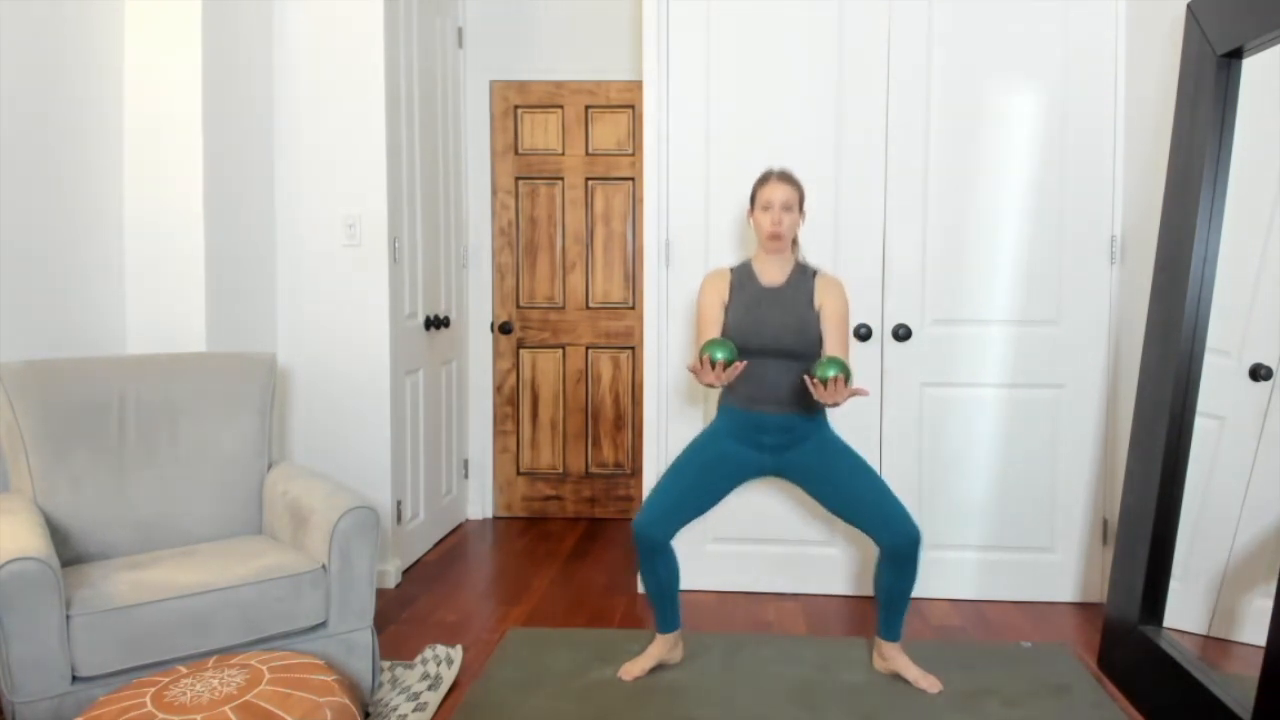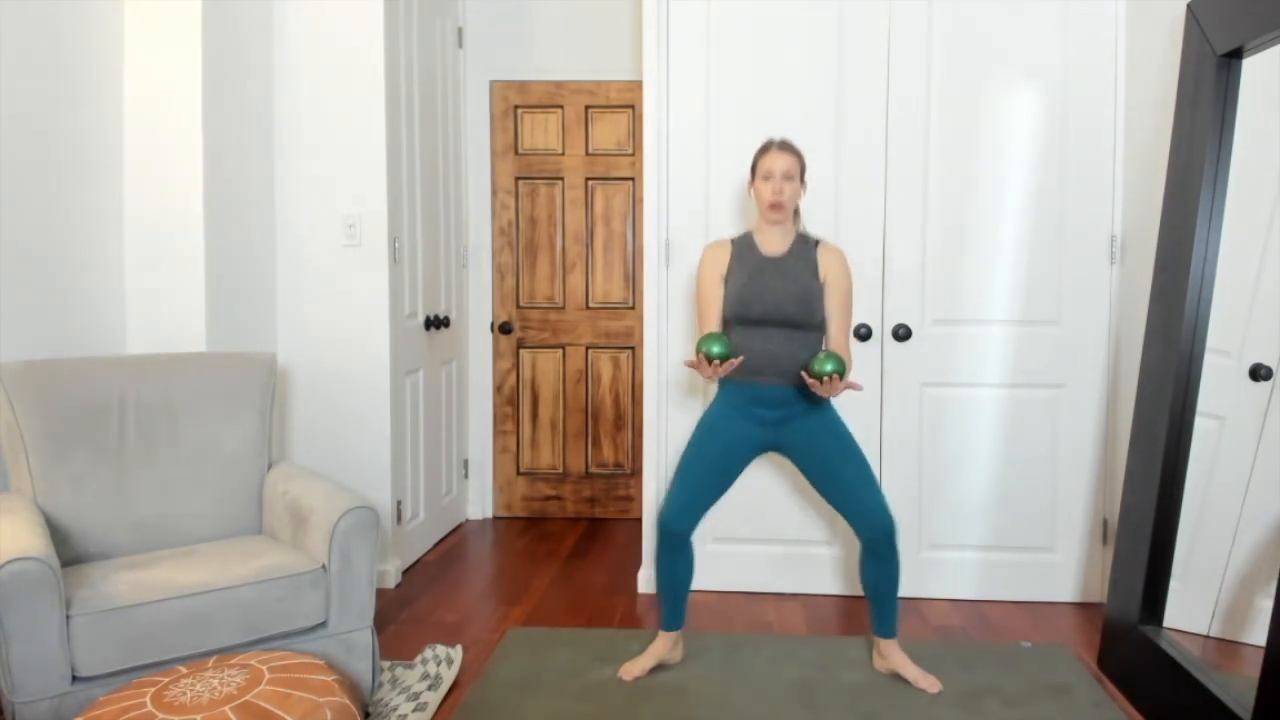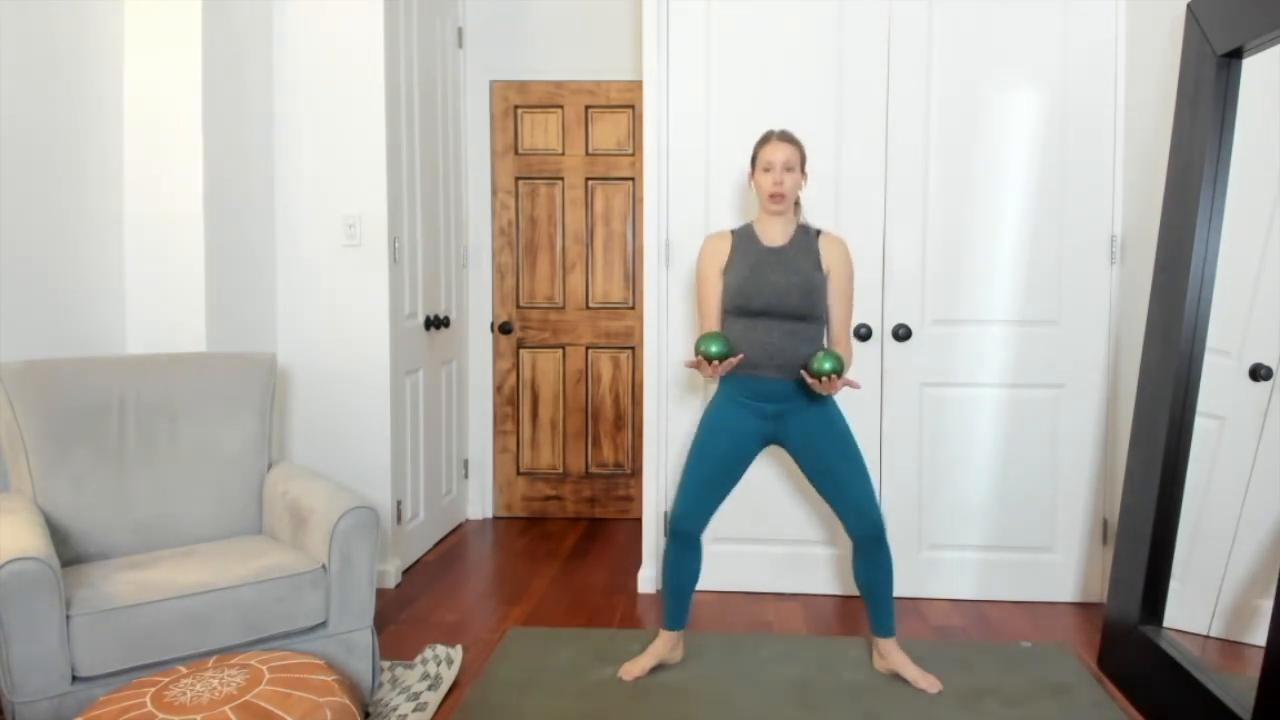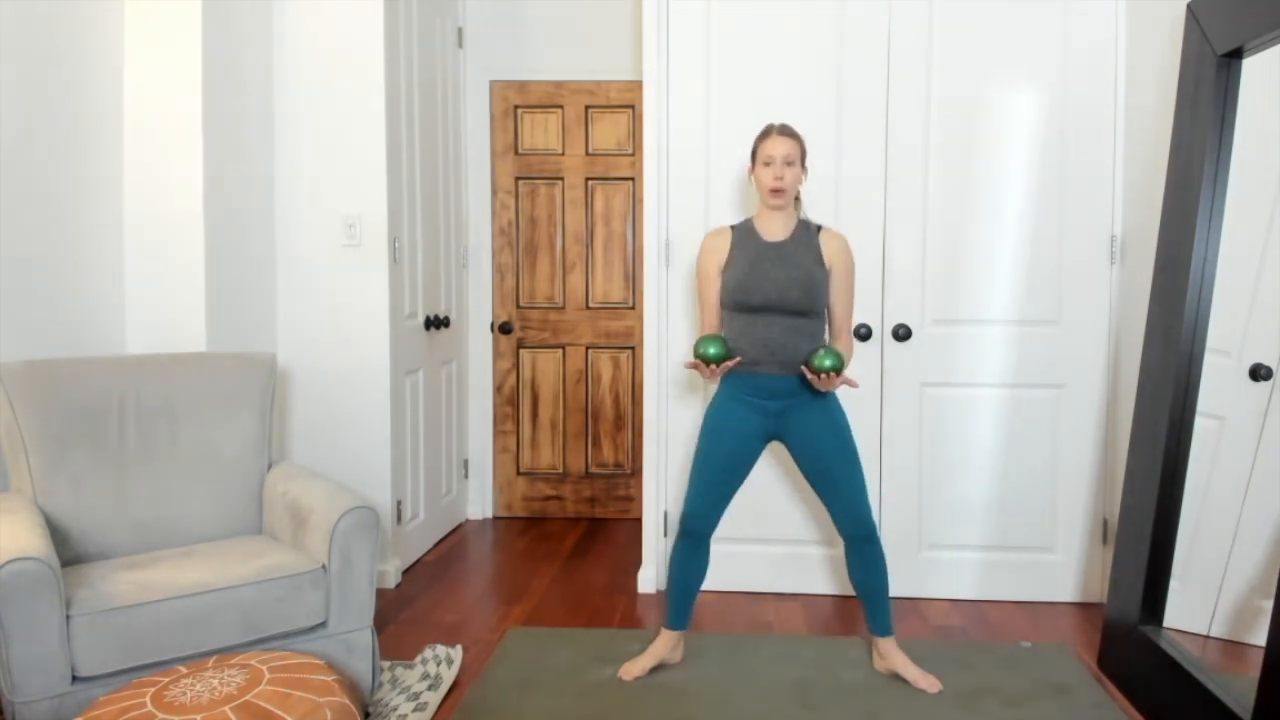
dt=0.1s
person 1, frame 1
left shoulder: (824, 287)
right shoulder: (719, 284)
left elbow: (837, 368)
right elbow: (708, 359)
left wrist: (835, 391)
right wrist: (711, 376)
left hip: (806, 433)
right hip: (735, 431)
left knee: (901, 535)
right knee: (648, 528)
left ankle: (888, 649)
right ankle: (666, 641)
person 1, frame 2
left shoulder: (827, 259)
right shoulder: (720, 256)
left elbow: (839, 350)
right elbow: (708, 342)
left wrist: (833, 380)
right wrist: (709, 366)
left hip: (807, 413)
right hip: (737, 408)
left knee: (879, 526)
right knee: (672, 522)
left ankle: (887, 647)
right ankle: (668, 639)
person 1, frame 3
left shoulder: (830, 250)
right shoulder: (720, 247)
left elbow: (841, 338)
right elbow: (709, 334)
left wrist: (835, 373)
right wrist: (710, 362)
left hip: (808, 403)
right hip: (738, 400)
left knee: (867, 524)
right knee: (684, 521)
left ankle: (887, 648)
right ankle: (669, 640)
person 1, frame 4
left shoulder: (830, 245)
right shoulder: (720, 243)
left elbow: (842, 333)
right elbow: (709, 331)
left wrist: (835, 371)
right wrist: (709, 362)
left hip: (809, 401)
right hip: (741, 398)
left knee: (859, 525)
right knee: (694, 521)
left ankle: (886, 648)
right ankle: (669, 640)
